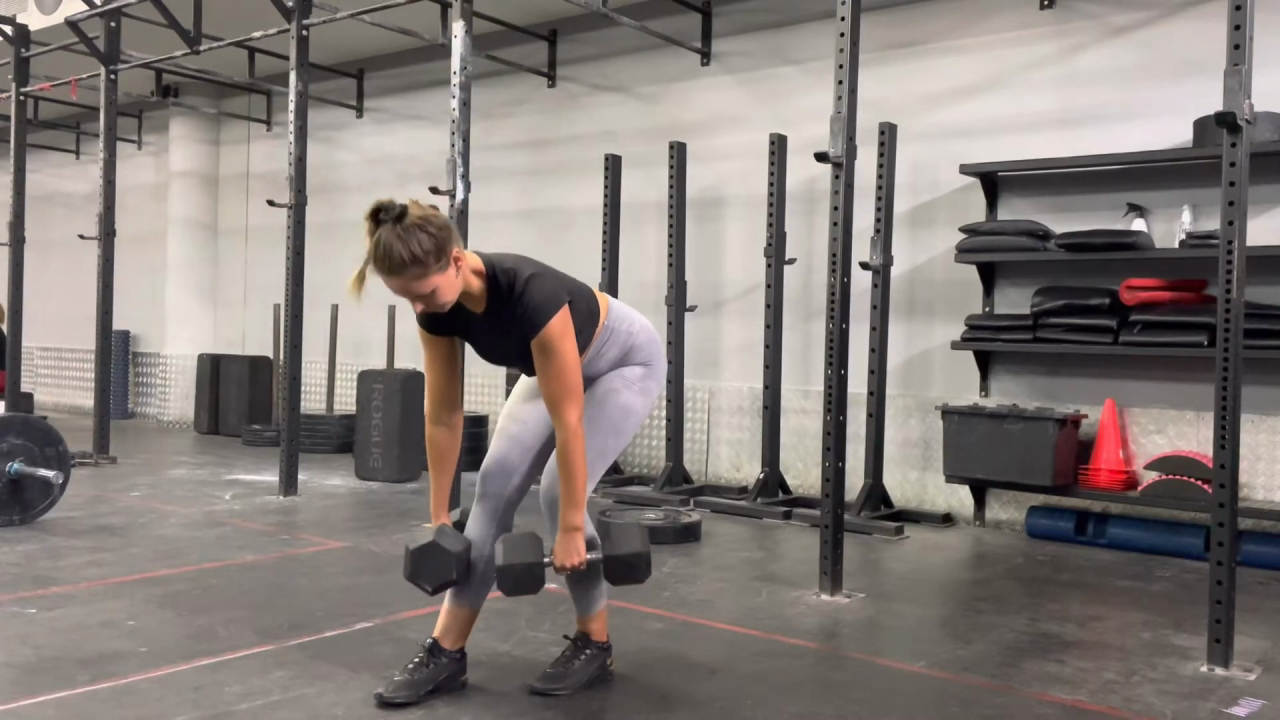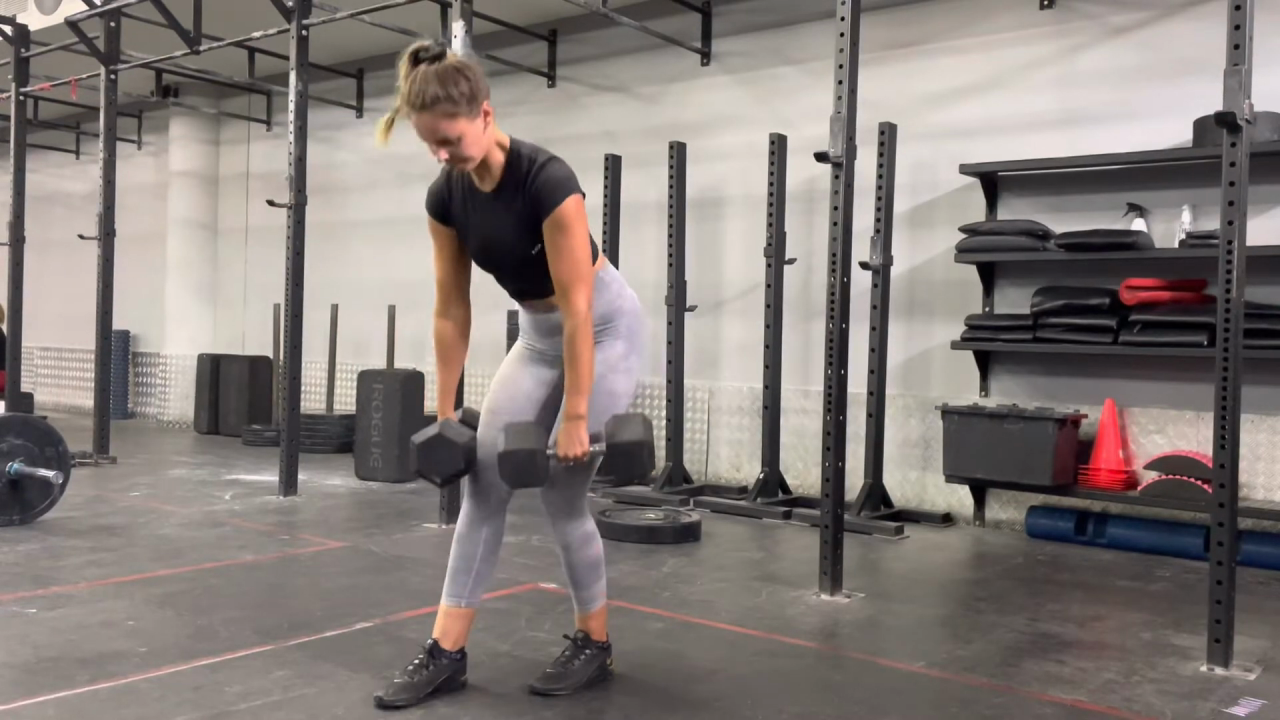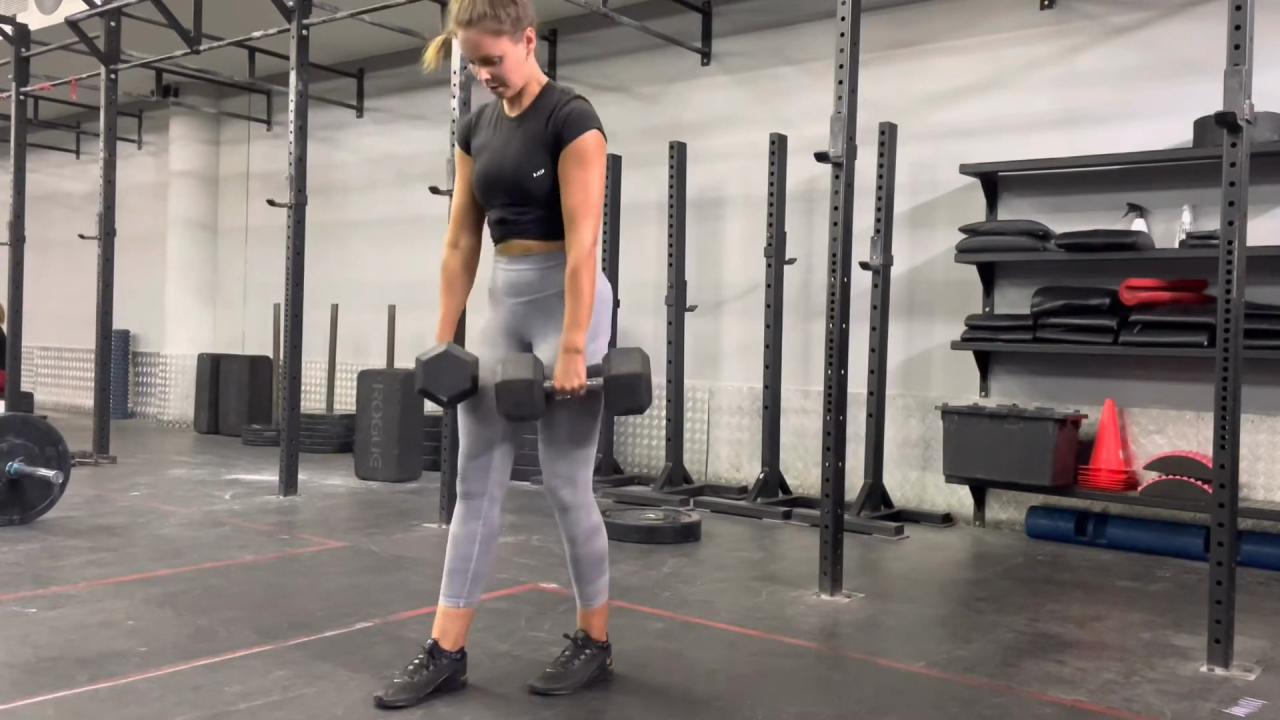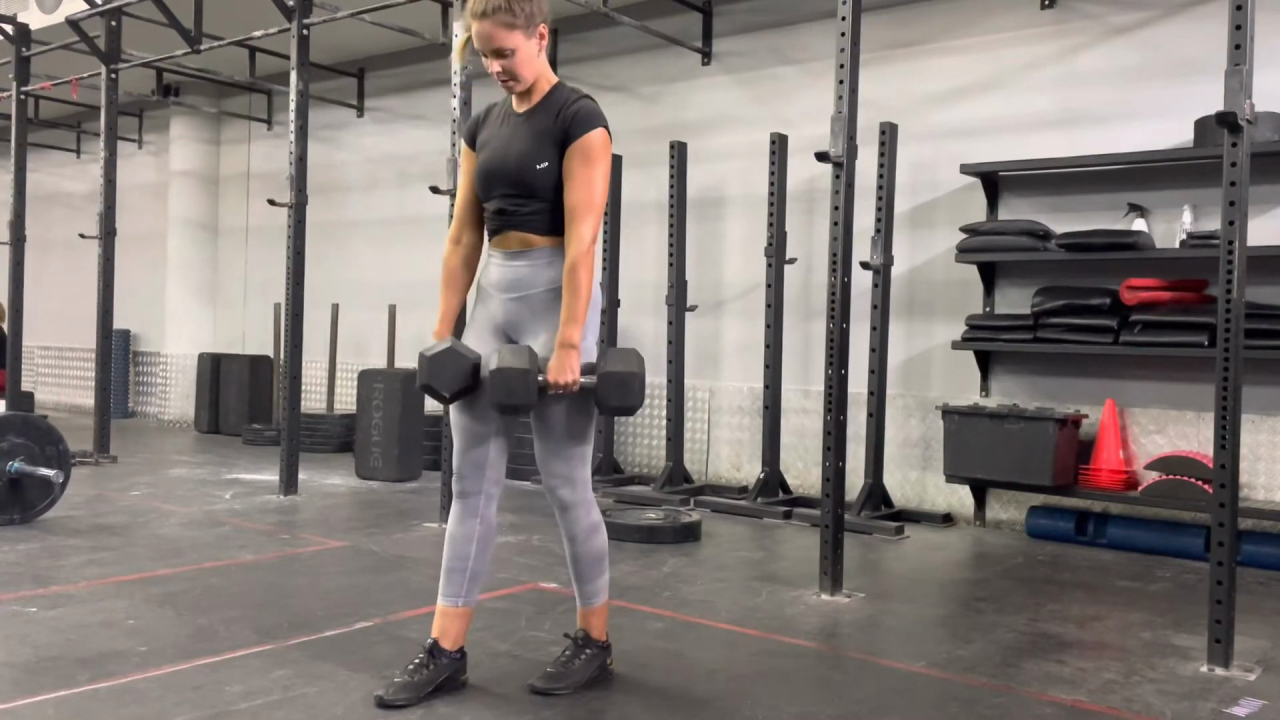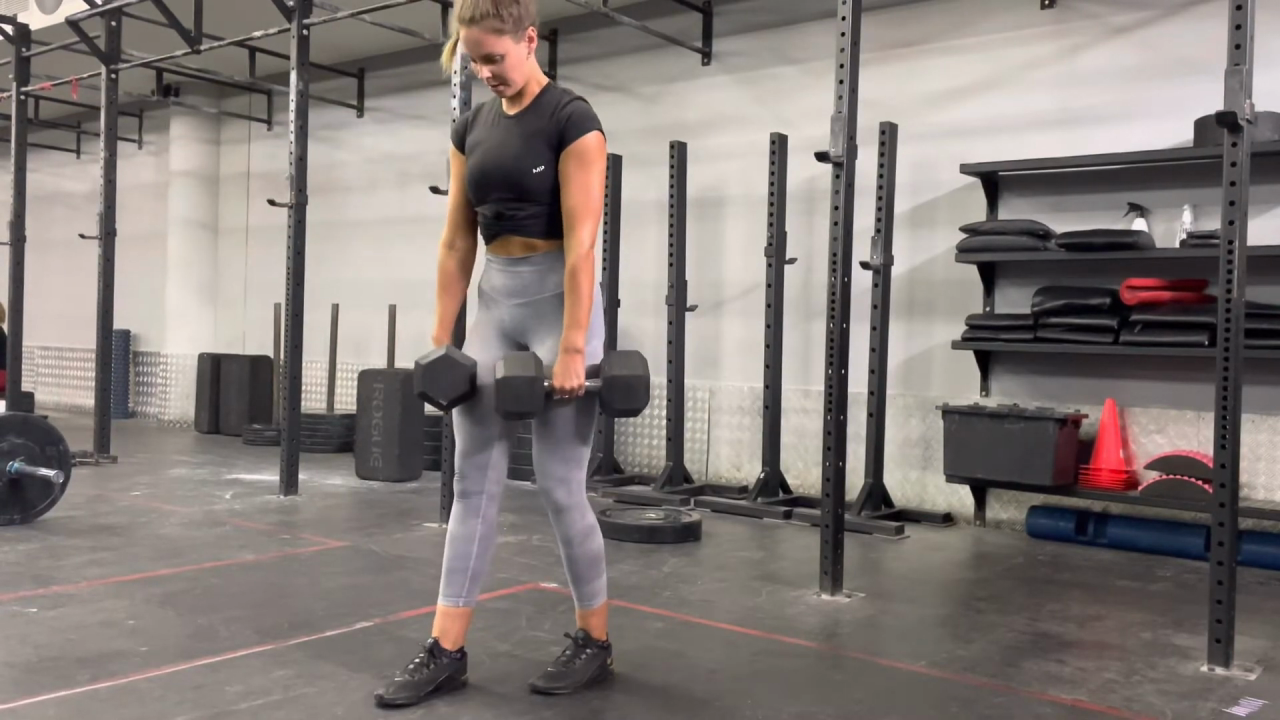
dt=0.4s
person 1, frame 1
left shoulder: (531, 293)
right shoulder: (439, 309)
left elbow: (568, 422)
right elbow: (443, 416)
left wrist: (571, 528)
right wrist: (438, 517)
left hip: (625, 361)
right hip: (554, 360)
left knee: (557, 491)
right knee: (495, 484)
left ankle: (594, 643)
right ankle: (446, 650)
person 1, frame 2
left shoulder: (547, 178)
right shoulder: (446, 196)
left elbow: (578, 311)
right elbow: (451, 312)
left wrist: (575, 417)
right wrist: (445, 413)
left hip: (606, 329)
right hip: (536, 335)
left knee: (560, 485)
right knee: (485, 477)
left ankle: (594, 642)
right ankle: (447, 650)
person 1, frame 3
left shoulder: (570, 117)
right shoulder: (475, 127)
left elbow: (583, 240)
right elbow: (462, 241)
left wrist: (573, 349)
right wrist: (444, 339)
left hip: (566, 300)
right hip: (503, 305)
left knee: (565, 483)
right knee: (476, 480)
left ankle: (594, 642)
right ankle: (446, 648)
person 1, frame 4
left shoulder: (579, 116)
right shoulder: (483, 124)
left elbow: (582, 238)
right elbow: (463, 235)
left wrist: (567, 345)
right wrist: (442, 332)
left hip: (554, 298)
right hip: (492, 302)
left knee: (566, 484)
right knee: (471, 481)
left ankle: (594, 641)
right ankle: (446, 649)
person 1, frame 5
left shoulder: (571, 118)
right shoulder: (471, 127)
left elbow: (580, 243)
right elbow: (456, 241)
left wrist: (572, 349)
right wrist: (441, 339)
left hip: (556, 302)
right hip: (493, 305)
left knee: (559, 485)
right knee: (474, 482)
left ankle: (594, 641)
right ankle: (447, 649)
